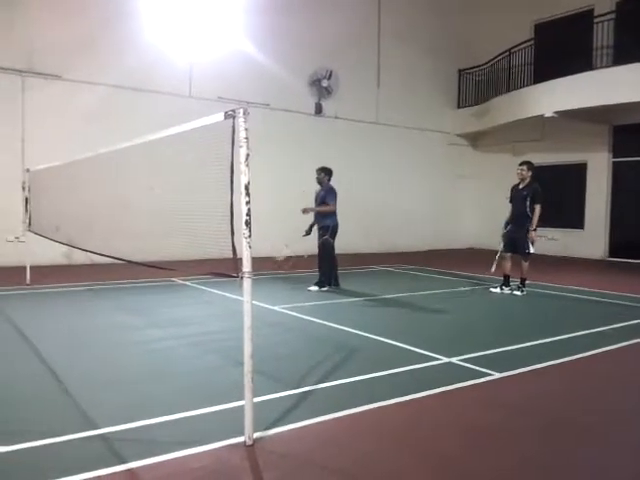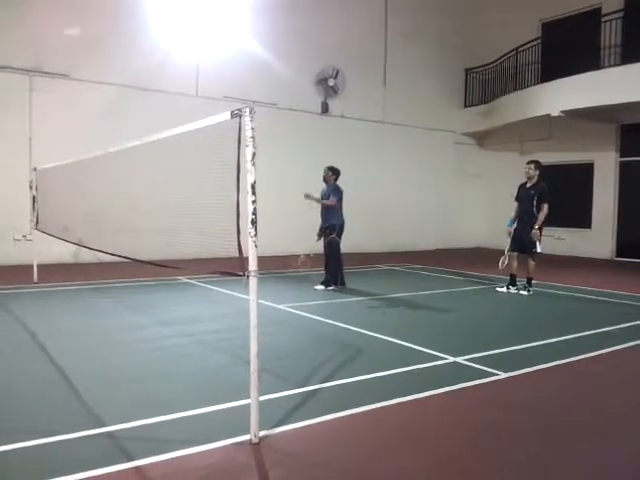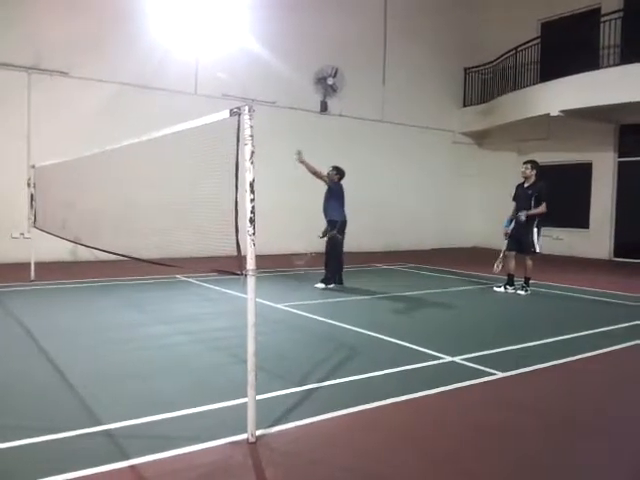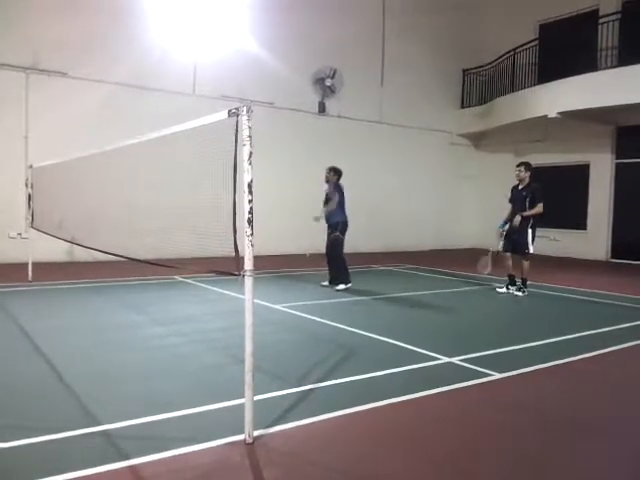
dt=0.5s
person 1, frame 1
left shoulder: (534, 188)
right shoulder: (514, 188)
left elbow: (537, 210)
left wrist: (532, 229)
right wrist: (506, 226)
left hip: (525, 229)
right hip: (513, 228)
left knee: (524, 257)
right knee: (506, 255)
left ankle: (522, 286)
right ankle: (506, 285)
person 1, frame 2
left shoulder: (541, 187)
right shoulder: (521, 187)
left elbow: (544, 210)
left wrist: (536, 227)
right wrist: (511, 224)
left hip: (532, 228)
right hip: (519, 227)
left knee: (530, 256)
right knee: (512, 254)
left ankle: (528, 286)
right ankle: (512, 284)
person 1, frame 3
left shoulder: (540, 187)
right shoulder: (519, 187)
left elbow: (543, 208)
left wrist: (527, 213)
right wrist: (508, 224)
left hip: (530, 227)
right hip: (517, 226)
left knee: (528, 256)
right knee: (509, 253)
left ankle: (526, 286)
right ankle: (510, 284)
person 1, frame 4
left shoulder: (534, 188)
right shoulder: (514, 189)
left elbow: (539, 209)
left wrist: (521, 215)
right wrist: (503, 224)
left hip: (526, 228)
right hip: (512, 227)
left knee: (524, 257)
right knee: (507, 254)
left ankle: (523, 286)
right ankle: (511, 284)
person 2, frame 1
left shoulder: (329, 190)
right shoulder: (320, 191)
left elbow: (332, 208)
left wrist: (313, 209)
right wrist: (311, 226)
left hip: (329, 226)
right hip: (323, 226)
left knee: (324, 255)
right knee: (329, 255)
left ankle: (322, 283)
right ankle: (333, 282)
person 2, frame 2
left shoulder: (335, 189)
right shoulder: (325, 190)
left elbow: (331, 203)
left wrist: (314, 199)
right wrist: (321, 228)
left hip: (335, 226)
right hip: (328, 226)
left knee: (331, 254)
right knee: (334, 254)
left ankle: (328, 282)
right ankle: (338, 281)
person 2, frame 3
left shoulder: (336, 186)
right shoulder: (333, 189)
left elbow: (318, 174)
left wrist: (303, 161)
right wrist: (327, 228)
left hip: (337, 223)
right hip: (334, 223)
left knee: (331, 252)
right knee: (336, 253)
left ankle: (328, 281)
right ankle: (337, 280)
person 2, frame 4
left shoulder: (335, 187)
right shoulder: (330, 188)
left elbow: (334, 202)
left wrist: (322, 214)
left hip: (338, 224)
right hip: (332, 224)
left knee: (336, 252)
right knee: (330, 253)
left ankle: (344, 281)
right ankle: (333, 280)
